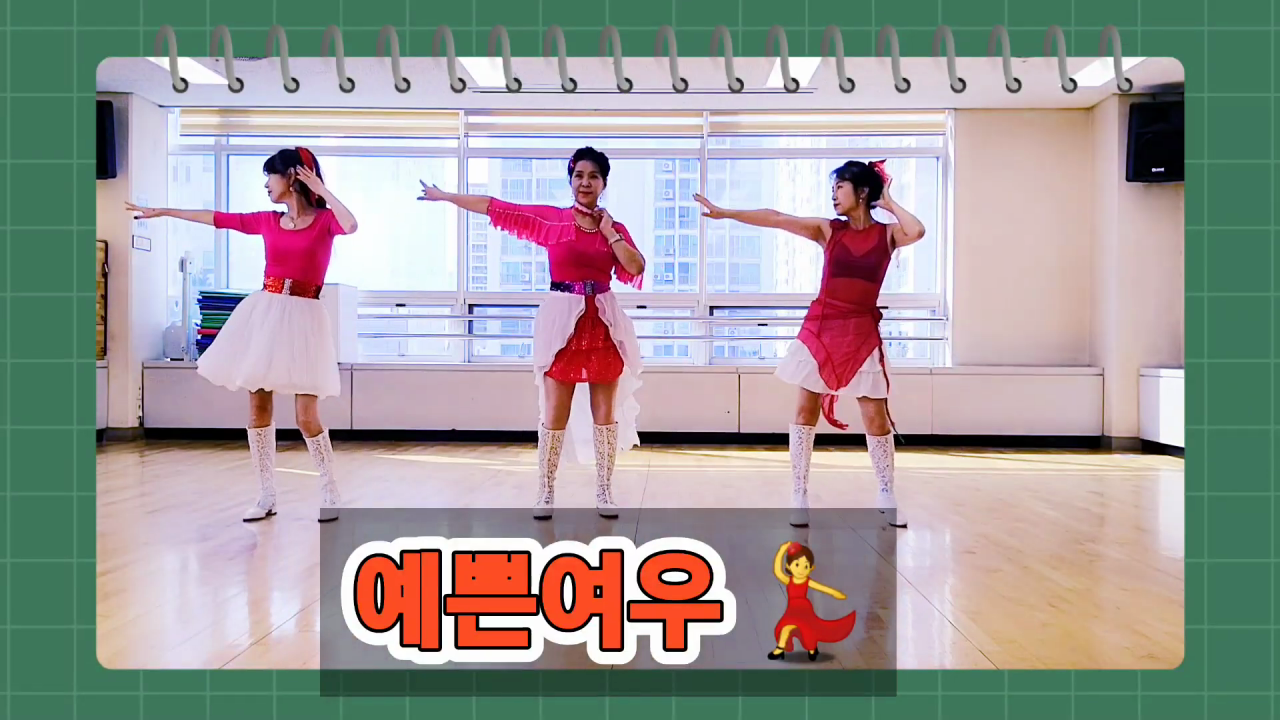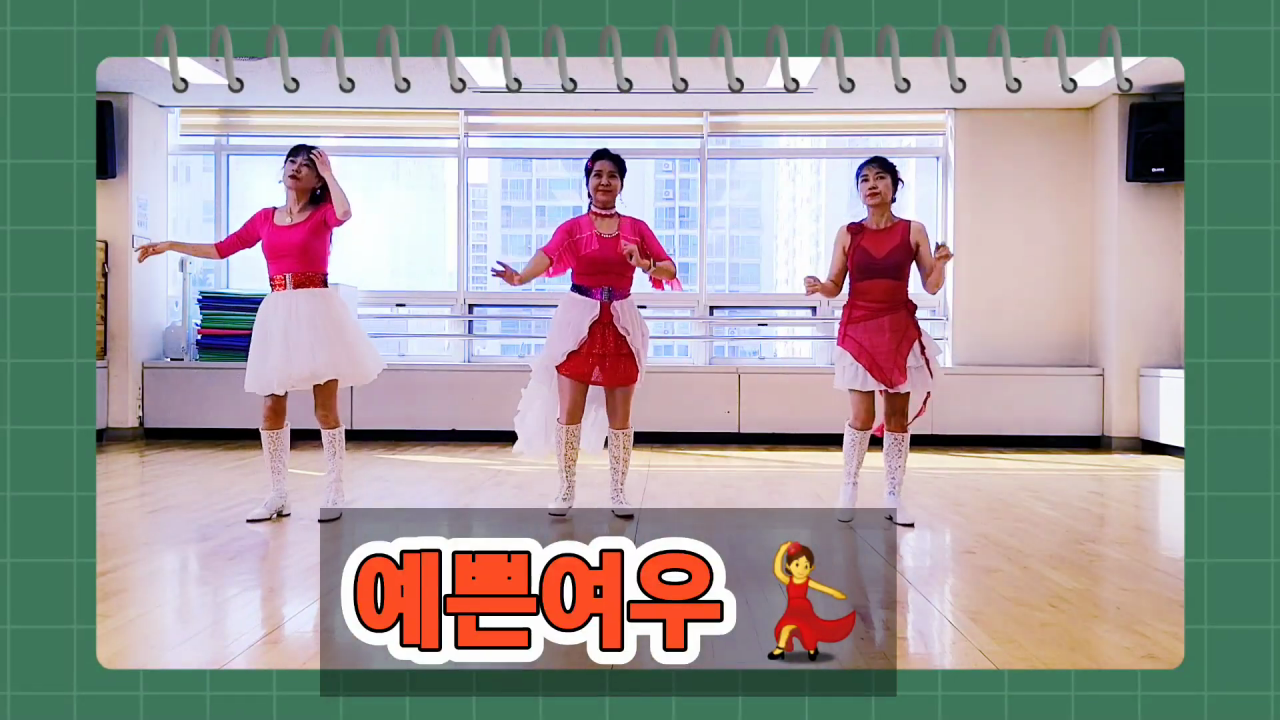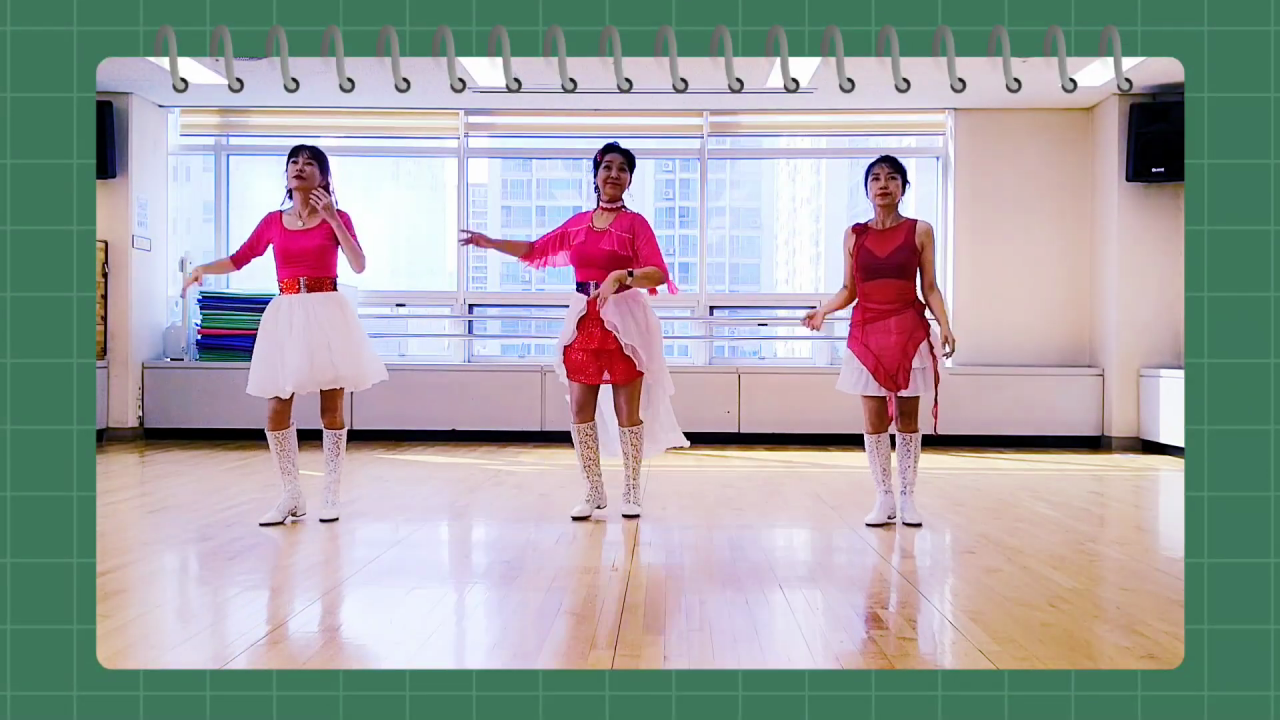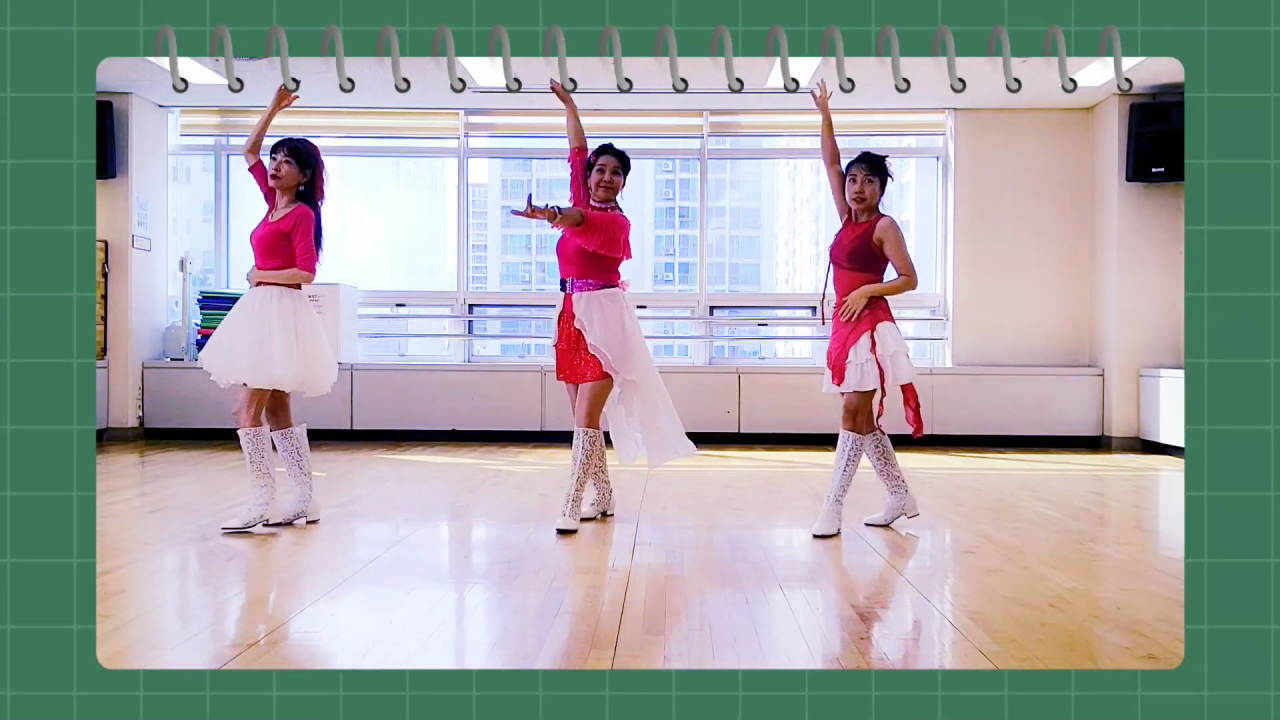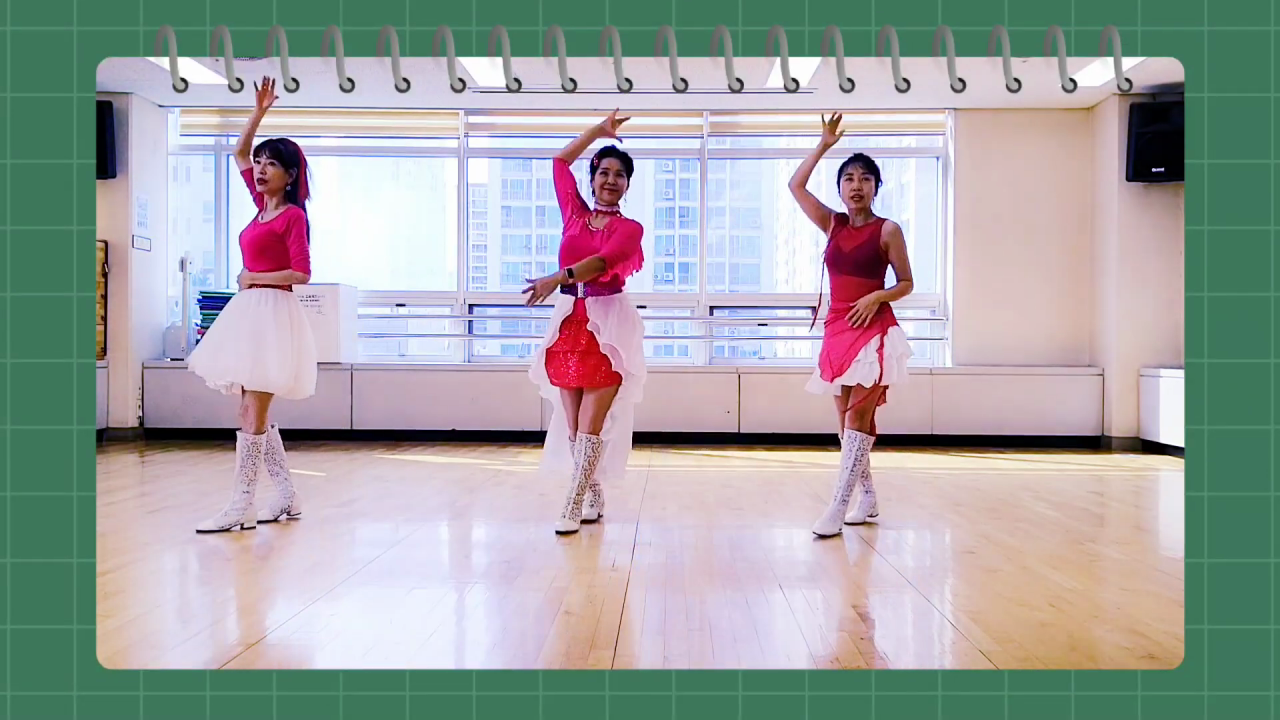
dt=0.5s
person 1, frame 1
left shoulder: (325, 220)
right shoulder: (267, 221)
left elbow: (351, 226)
right elbow: (217, 218)
left wrist: (322, 190)
right wrist: (161, 211)
left hip: (302, 317)
right hip: (263, 313)
left knee: (306, 418)
right knee: (258, 409)
left ankle: (330, 493)
right ankle: (267, 494)
person 1, frame 2
left shoulder: (322, 214)
right shoulder: (264, 218)
left elbow: (345, 212)
right elbow: (220, 250)
left wrist: (329, 172)
right wrist: (170, 246)
left hip: (318, 310)
right hip: (278, 312)
left knee: (326, 409)
right knee: (272, 410)
left ankle: (334, 493)
right ankle: (278, 495)
person 1, frame 3
left shoulder: (338, 218)
right shoulder: (272, 222)
left elbow: (360, 265)
right elbow: (237, 259)
left wrist: (333, 217)
right wrist: (202, 269)
left hip: (327, 314)
right hip: (286, 317)
left knee: (332, 413)
right knee: (276, 415)
left ankle: (333, 493)
right ankle: (292, 495)
person 1, frame 4
left shoulder: (303, 214)
right shoulder: (274, 201)
left elbow: (306, 273)
right elbow: (249, 152)
left wrist: (261, 276)
right wrist: (272, 111)
left hip: (281, 312)
right hip: (261, 310)
left knee: (247, 411)
right knee: (276, 413)
left ankle: (263, 501)
right ankle: (303, 500)
person 1, frame 5
left shoulder: (294, 215)
right shoulder: (262, 206)
left elbow: (301, 274)
right elbow: (241, 155)
left wrist: (254, 277)
right wrist: (258, 111)
left hip: (273, 313)
right hip: (248, 312)
left knee: (253, 416)
right knee: (253, 415)
left ankle: (241, 508)
right ankle: (285, 495)
person 2, frame 1
left shoulder: (616, 229)
right shoulder: (550, 219)
left elbow: (636, 268)
right elbow: (494, 207)
left wrist: (608, 231)
right wrist: (445, 196)
left hip: (603, 323)
right hip: (562, 320)
left knee: (605, 413)
right knee: (554, 415)
left ankle: (604, 491)
right ankle: (546, 492)
person 2, frame 2
left shoulder: (637, 228)
right shoulder: (572, 228)
left elbow: (670, 271)
right elbow: (549, 256)
left wrist: (643, 263)
right wrist: (520, 277)
left hip: (621, 325)
right hip: (578, 323)
left knee: (619, 416)
right knee: (568, 412)
left ankle: (618, 492)
right ankle: (566, 488)
person 2, frame 3
left shoulder: (636, 223)
right shoulder: (577, 222)
left elbow: (659, 274)
right elbow: (535, 251)
left wrist: (625, 280)
right wrist: (489, 243)
left hip: (624, 319)
right hip: (584, 319)
left knee: (628, 412)
right knee: (581, 412)
left ankle: (631, 492)
right ankle: (594, 491)
person 2, frame 4
left shoulder: (616, 220)
right shoulder: (582, 203)
left elbow: (581, 221)
right elbow: (578, 152)
left wrist: (550, 216)
right wrist: (569, 106)
left hip: (602, 318)
right hip: (570, 317)
left knee: (587, 417)
right knee: (586, 418)
left ankle: (572, 506)
right ankle: (603, 496)
person 2, frame 5
left shoulder: (630, 229)
right shoulder: (575, 215)
left elbow: (603, 260)
right elbow: (561, 161)
left wrist: (558, 281)
right wrist: (597, 133)
left hip: (609, 325)
right hip: (568, 325)
left knee: (591, 424)
right knee: (572, 422)
left ankle: (574, 506)
right ankle: (594, 497)
person 3, frame 1
left shoulder: (888, 233)
right shoulder: (828, 229)
left elbow: (916, 232)
right elbow: (774, 218)
left wrist: (890, 205)
right wrist: (725, 213)
left hip: (862, 333)
right hip: (821, 329)
left knee: (876, 419)
right knee: (805, 413)
left ankle: (887, 495)
right ankle: (799, 493)
person 3, frame 2
left shoulder: (912, 230)
right shoulder: (848, 234)
left elbow: (931, 285)
right elbow: (834, 287)
left wrist: (939, 263)
right wrist: (818, 285)
left hip: (899, 330)
right hip: (857, 331)
left knee: (896, 417)
right knee: (861, 416)
left ankle: (894, 497)
right ankle: (850, 486)
person 3, frame 3
left shoulder: (920, 231)
right shoulder: (855, 235)
left elbow: (931, 287)
right elbow: (850, 291)
left wrist: (945, 324)
right wrist: (822, 311)
left hip: (908, 331)
right hip: (866, 333)
left knee: (906, 419)
right knee: (875, 419)
left ankle: (907, 494)
right ankle: (885, 496)
person 3, frame 4
left shoulder: (884, 226)
right shoulder: (847, 219)
left elbow: (909, 278)
right elbow: (831, 164)
left wrist: (868, 291)
right wrist: (825, 116)
left hip: (871, 329)
right hip: (845, 329)
left knee: (853, 418)
right knee: (862, 421)
left ankle: (834, 506)
right ankle: (900, 497)
person 3, frame 5
left shoulder: (887, 229)
right shoulder: (831, 223)
left elbow: (906, 283)
right elbow: (795, 186)
left wrist: (876, 298)
right wrist: (823, 145)
left hip: (874, 331)
right hip: (838, 331)
left knee: (858, 414)
right knee: (848, 419)
left ankle: (840, 505)
right ankle: (865, 499)
